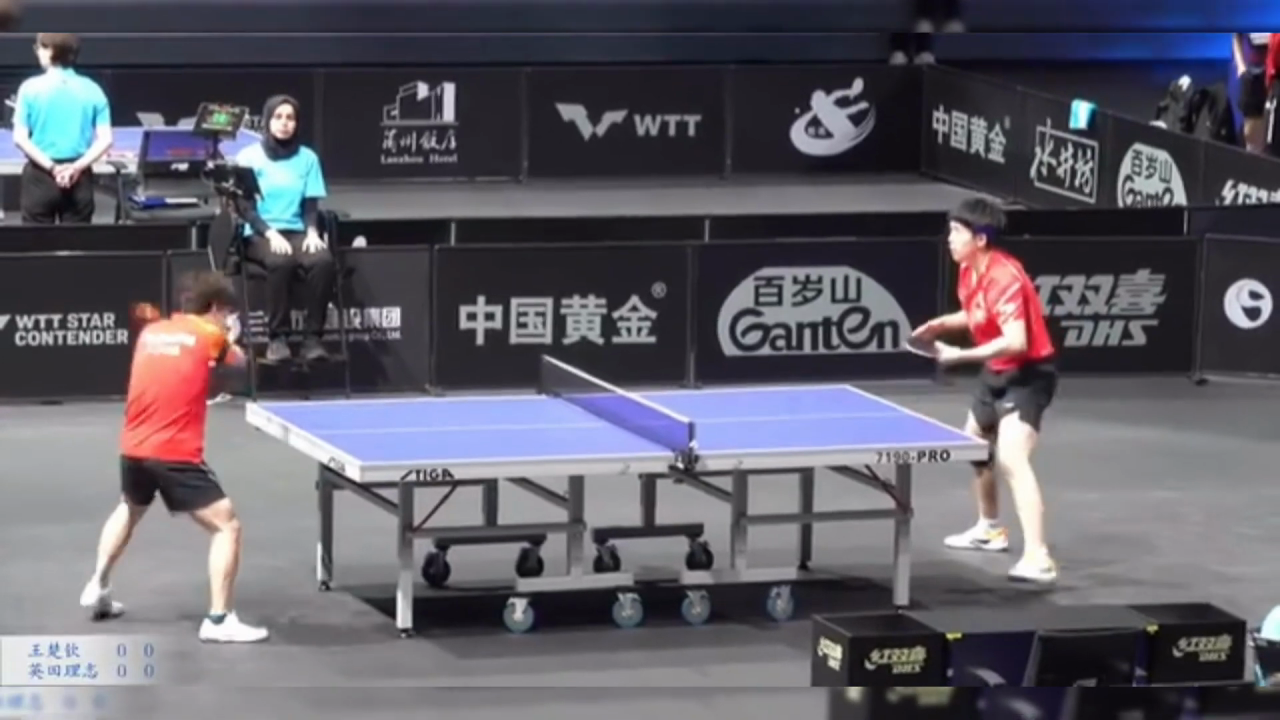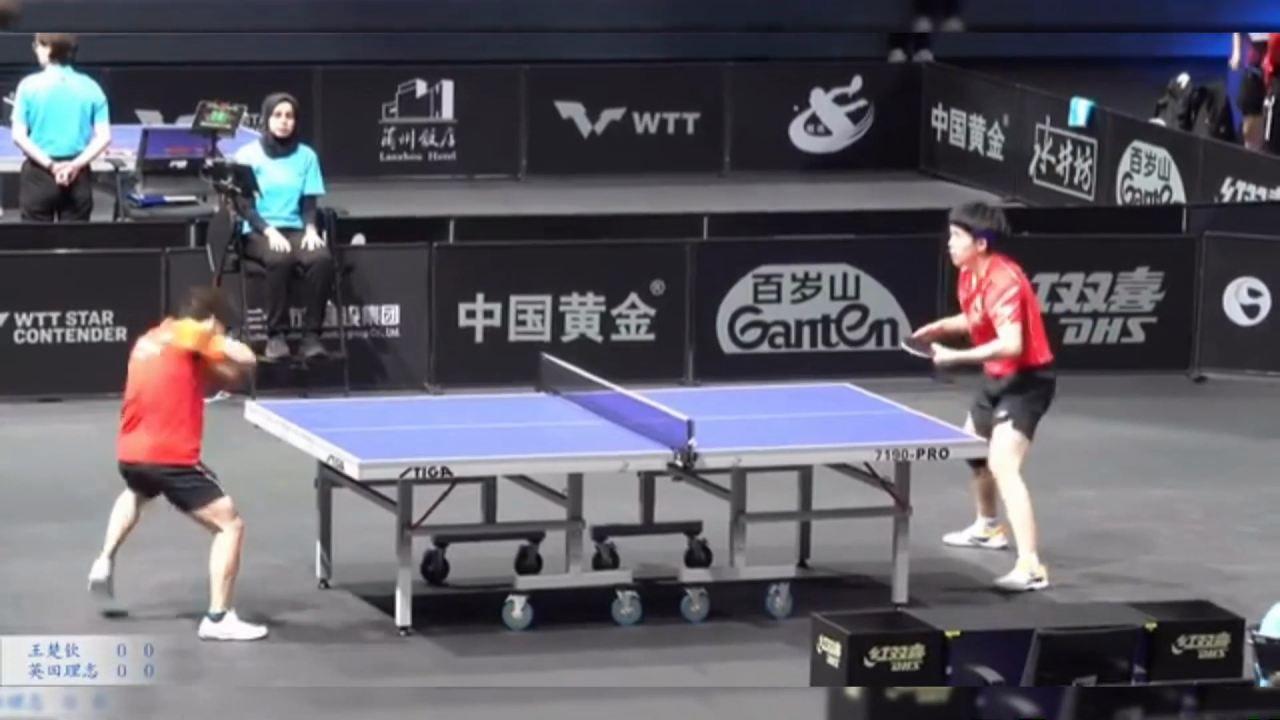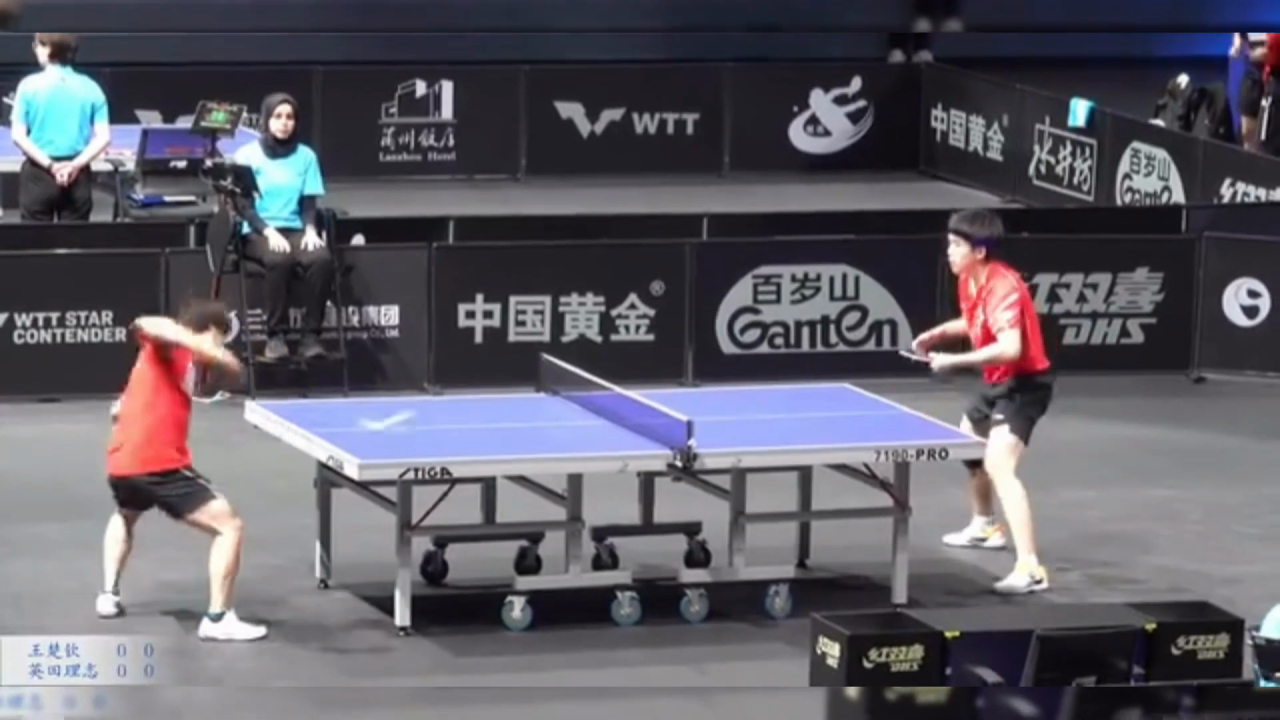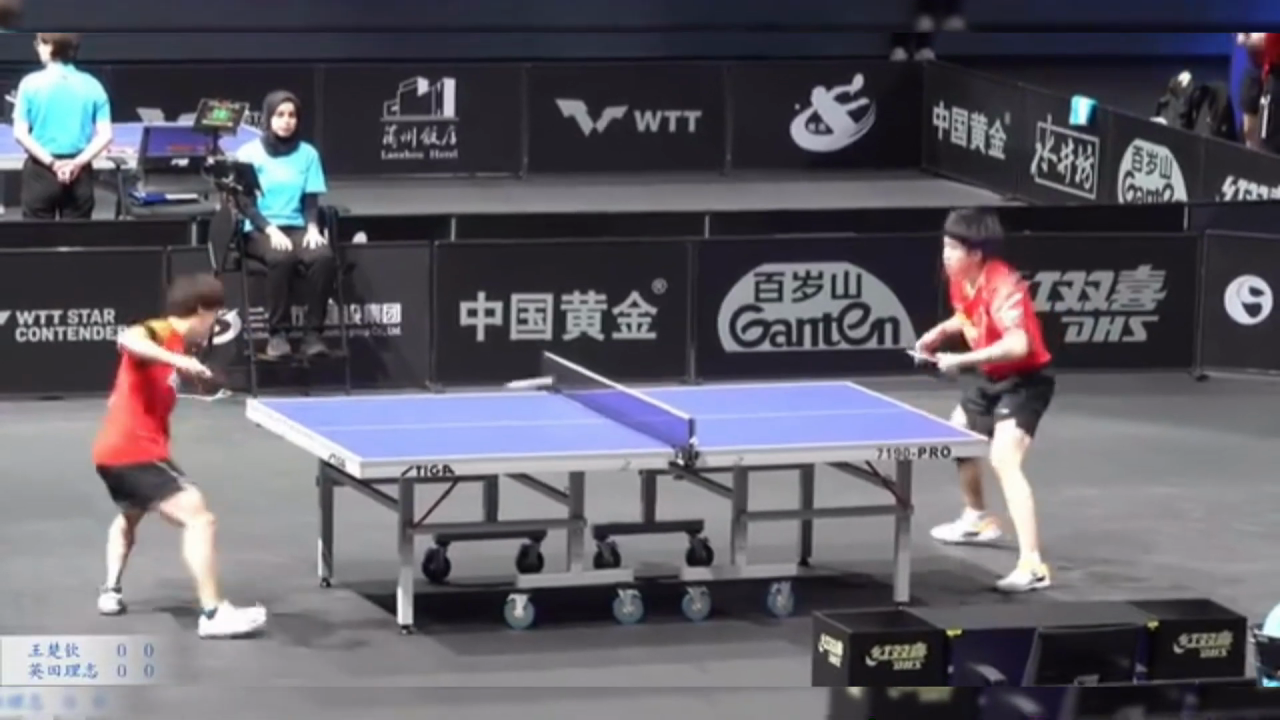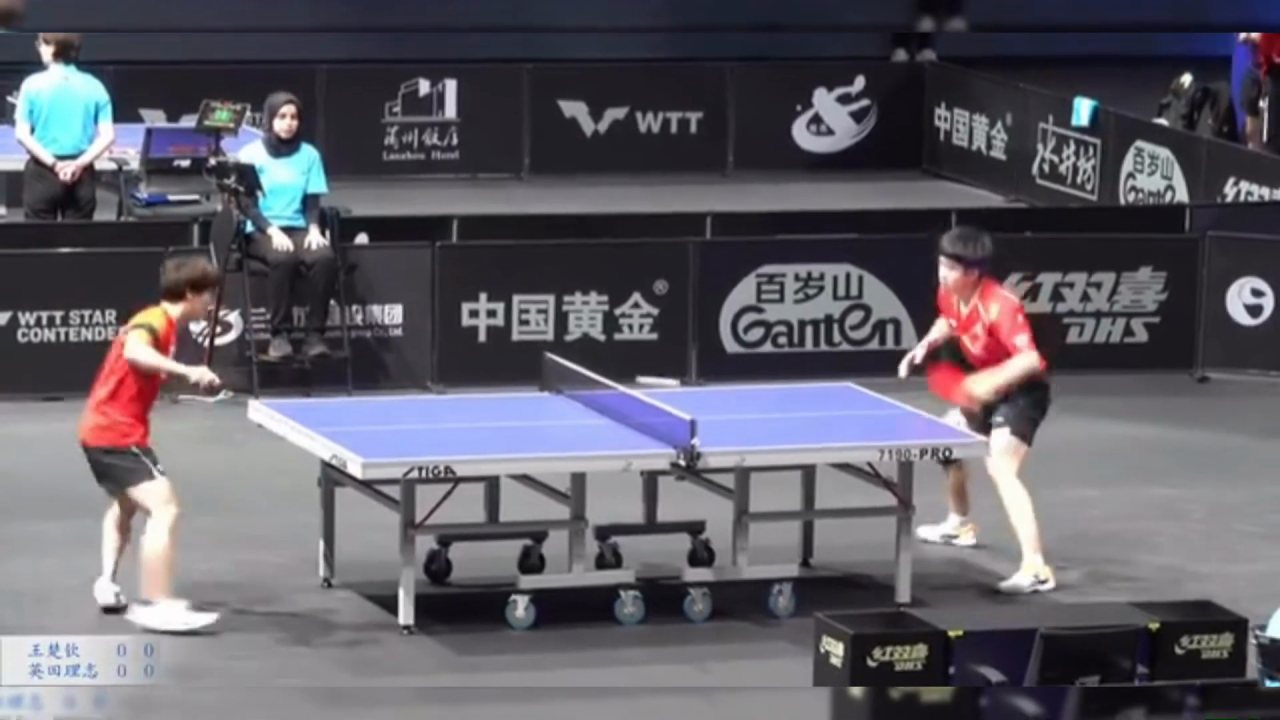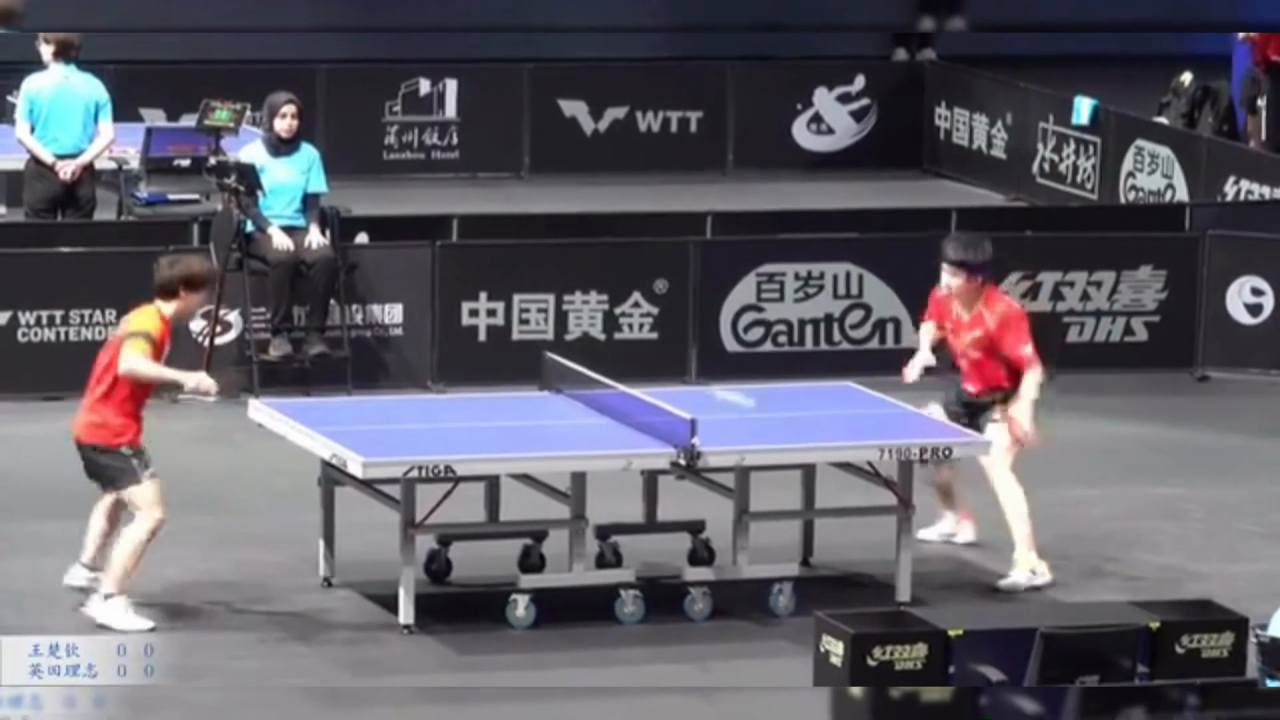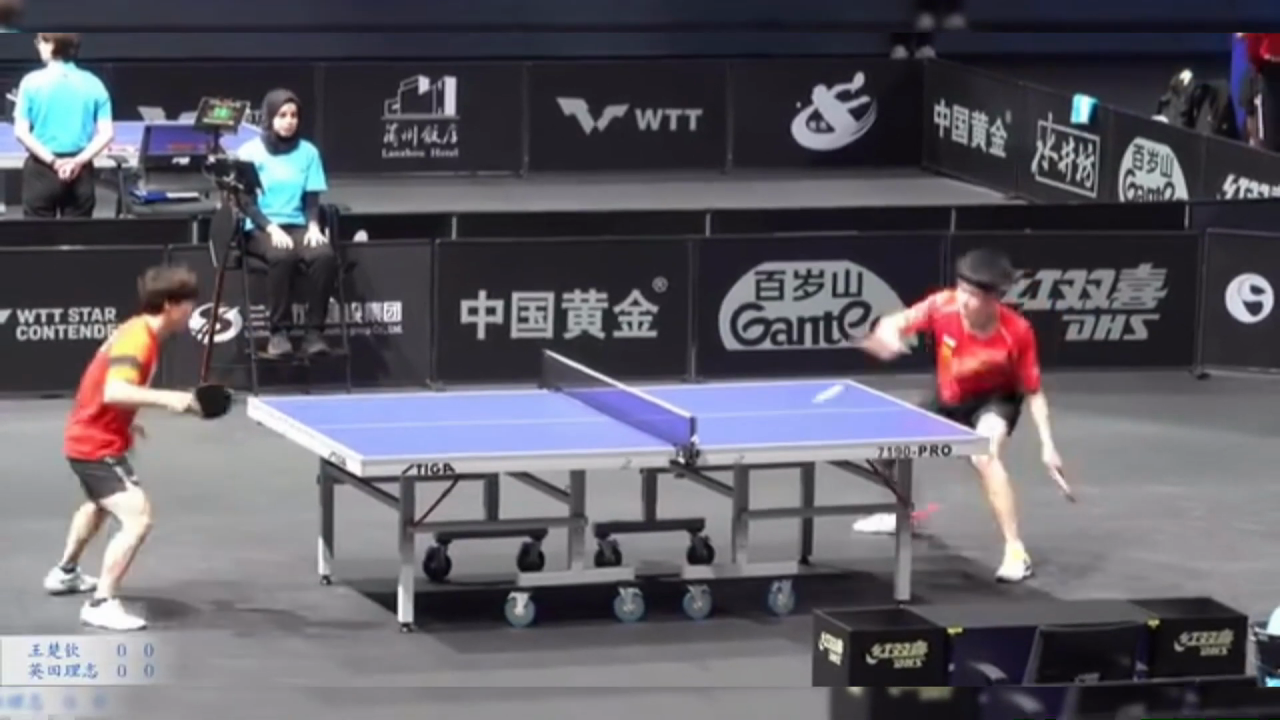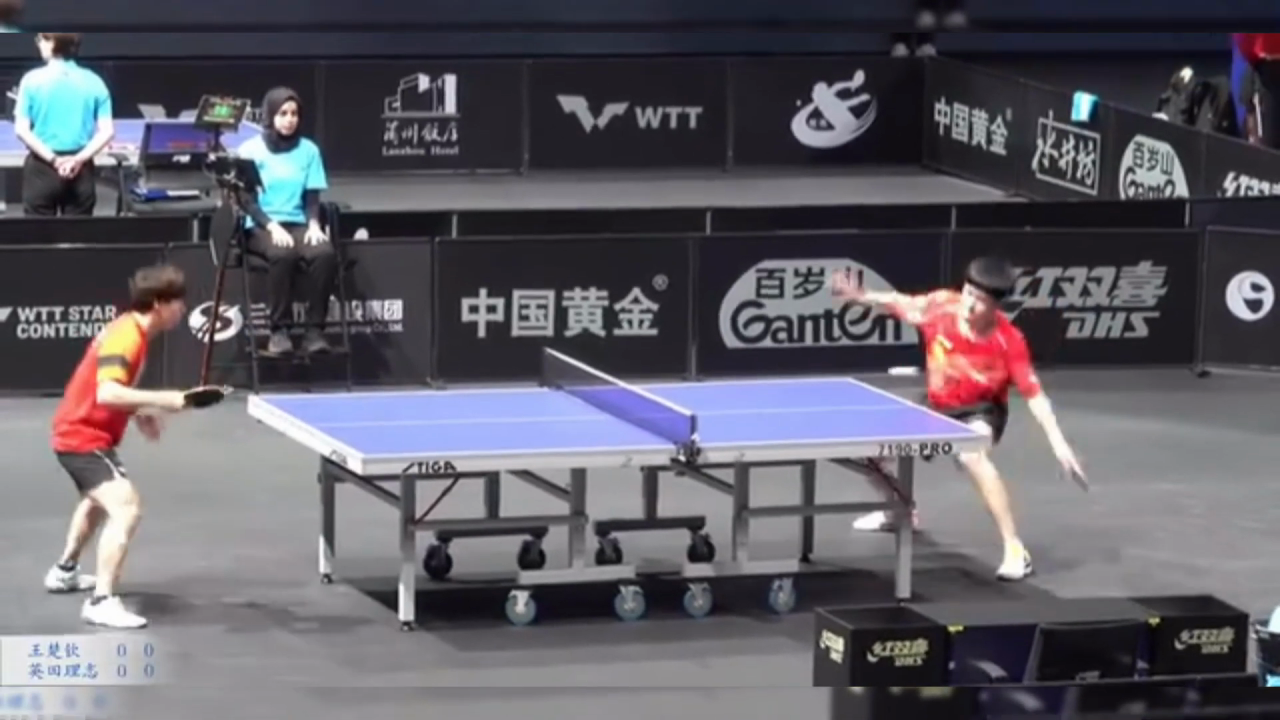
dt=0.1s
person 1, frame 1
left shoulder: (1004, 276)
right shoulder: (969, 271)
left elbow: (1016, 342)
left wrist: (960, 355)
right wrist: (941, 324)
left hip: (1028, 374)
right hip: (998, 373)
left knee: (1011, 459)
left ankle: (1037, 557)
right ankle: (989, 528)
person 1, frame 2
left shoulder: (1003, 280)
right shoulder: (969, 274)
left elbow: (1011, 344)
left wrist: (956, 357)
right wrist: (941, 327)
left hip: (1027, 380)
right hip: (999, 378)
left knee: (1002, 464)
left ankle: (1030, 566)
right ankle: (988, 527)
person 1, frame 3
left shoulder: (1003, 287)
right shoulder: (968, 281)
left elbow: (1010, 348)
left wrist: (954, 361)
right wrist: (942, 331)
left hip: (1024, 385)
right hip: (997, 383)
left knee: (998, 465)
left ankle: (1029, 568)
right ankle: (986, 526)
person 1, frame 4
left shoulder: (1003, 286)
right shoulder: (960, 279)
left elbow: (1019, 345)
left wrist: (963, 359)
right wrist: (936, 335)
left hip: (1025, 382)
right hip: (990, 379)
left knee: (1004, 461)
left ankle: (1033, 565)
right ankle: (977, 521)
person 1, frame 5
left shoulder: (999, 305)
right shoulder: (950, 294)
left elbow: (1030, 360)
left wrist: (991, 382)
right wrist: (925, 346)
left hip: (1021, 392)
right hip: (984, 390)
left knee: (1000, 470)
left ankle: (1035, 568)
right ankle: (960, 524)
person 1, frame 6
left shoulder: (1005, 313)
right shoulder: (944, 296)
left elbow: (1033, 369)
right elbow: (931, 328)
left wrist: (1022, 411)
right wrist: (923, 351)
left hip: (1007, 397)
right hip: (970, 392)
left knee: (995, 465)
left ankle: (1030, 564)
right ankle: (957, 519)
person 1, frame 7
left shoulder: (1017, 332)
right shoulder: (943, 306)
left elbow: (1033, 392)
right elbow: (896, 323)
left wrist: (1047, 445)
right wrist: (887, 338)
left hip: (993, 401)
right hip: (948, 399)
left knee: (984, 458)
left ankle: (1015, 551)
person 1, frame 8
left shoulder: (1009, 340)
right shoulder: (942, 304)
left elbow: (1034, 394)
right elbow: (902, 305)
left wrist: (1058, 443)
right wrist: (860, 296)
left hip: (980, 411)
right hip: (936, 408)
left knee: (973, 460)
left ankle: (1015, 551)
right ankle: (898, 512)
person 2, frame 1
left shoulder: (149, 332)
right shoulder: (208, 334)
right elbow: (237, 360)
left hip: (134, 447)
right hip: (177, 454)
left knee: (127, 512)
right knee: (227, 527)
left ankle: (97, 588)
right ankle: (219, 620)
person 2, frame 2
left shoulder: (147, 345)
right shoulder: (188, 334)
right elbow: (246, 361)
right wrist: (226, 347)
left hip: (132, 454)
right hip: (172, 458)
left knee: (135, 494)
right knee: (230, 526)
left ankle: (105, 562)
right ankle: (218, 618)
person 2, frame 3
left shoulder: (163, 357)
right shoulder: (165, 346)
left elbow: (122, 410)
right elbow: (147, 324)
right wrist: (200, 348)
left hip: (120, 465)
right hip: (160, 464)
left knee: (124, 516)
right knee: (229, 528)
left ankle: (109, 593)
right ankle: (218, 618)
person 2, frame 4
left shoulder: (168, 340)
right shoulder: (160, 333)
right elbow: (126, 338)
right wrist: (182, 361)
left hip: (110, 454)
right hip: (138, 454)
left knee: (130, 516)
right knee: (199, 521)
left ankle: (111, 591)
right ankle: (214, 613)
person 2, frame 5
left shoulder: (161, 324)
right shoulder: (155, 322)
right elbow: (134, 352)
right wrist: (187, 370)
left hip: (102, 431)
right hip: (116, 435)
left knee: (125, 505)
right knee: (165, 511)
left ankle: (107, 584)
right ankle: (154, 605)
person 2, frame 6
left shoulder: (152, 320)
right shoulder: (149, 323)
left elbow: (133, 368)
right elbow: (129, 366)
right wrist: (183, 377)
left hip: (97, 427)
right hip: (110, 434)
left knee: (116, 498)
right knee: (150, 513)
left ankle: (86, 570)
right ankle: (106, 600)
person 2, frame 7
left shoulder: (140, 333)
right shoulder: (137, 340)
right elbow: (114, 393)
left wrist: (134, 416)
right wrist: (167, 399)
left hip: (89, 438)
right hip: (96, 445)
left knee: (100, 504)
right knee: (138, 520)
left ankle: (65, 572)
right ankle: (101, 604)
person 2, frame 8
left shoulder: (130, 330)
right shoulder: (126, 338)
right elbow: (107, 394)
left wrist: (138, 412)
right wrist: (161, 399)
left hip: (81, 432)
right hip: (83, 438)
left knee: (97, 500)
right knee: (126, 511)
left ankle: (64, 570)
right ankle: (102, 601)
person 3, frame 1
left shoulder: (307, 158)
right shoulder: (249, 156)
left elbow: (311, 204)
right elbow: (244, 206)
left wrist: (311, 232)
right wrist: (270, 233)
left hip: (297, 232)
right hip: (260, 234)
left knee: (323, 261)
right knee: (281, 262)
left ankle: (312, 337)
right ankle: (277, 337)
person 3, frame 2
left shoulder: (306, 155)
right shoulder: (248, 155)
left elbow: (309, 201)
right elbow: (243, 204)
left wrist: (310, 229)
right wrist: (269, 231)
left hip: (295, 230)
right hip: (258, 232)
left knee: (322, 259)
right knee: (280, 259)
left ankle: (311, 334)
right ankle: (276, 335)
person 3, frame 3
left shoulder: (306, 156)
right shoulder: (247, 155)
left elbow: (309, 201)
right elbow: (243, 204)
left wrist: (310, 229)
right wrist: (269, 231)
left hip: (295, 229)
right hip: (258, 232)
left knee: (321, 259)
right knee: (280, 259)
left ankle: (311, 335)
right ankle: (275, 335)
person 3, frame 4
left shoulder: (308, 153)
right shoulder: (249, 153)
left elbow: (311, 200)
right elbow: (245, 203)
left wrist: (312, 228)
right wrist: (271, 229)
left hip: (297, 228)
right hip: (260, 230)
left knee: (323, 257)
right knee: (281, 258)
left ankle: (313, 333)
right ankle: (277, 333)
person 3, frame 5
left shoulder: (309, 154)
right shoulder: (250, 154)
left elbow: (312, 200)
right elbow: (247, 204)
left wrist: (313, 228)
right wrist: (272, 230)
left hip: (298, 228)
right hip: (261, 231)
left knee: (325, 258)
right knee: (283, 259)
left ankle: (314, 333)
right ankle: (279, 334)
person 3, frame 6
left shoulder: (309, 154)
right shoulder: (250, 154)
left elbow: (312, 200)
right elbow: (247, 203)
left wrist: (313, 228)
right wrist: (272, 230)
left hip: (298, 228)
right hip: (261, 231)
left knee: (325, 258)
right knee: (283, 258)
left ankle: (314, 333)
right ankle: (279, 333)
person 3, frame 7
left shoulder: (308, 152)
right shoulder: (249, 151)
left elbow: (312, 198)
right elbow: (246, 201)
left wrist: (313, 226)
right wrist: (271, 228)
left hip: (297, 226)
right hip: (261, 228)
left knee: (324, 256)
right knee: (283, 256)
left ankle: (313, 331)
right ankle: (278, 331)
person 3, frame 8
left shoulder: (308, 150)
right shoulder: (250, 149)
left elbow: (312, 196)
right elbow: (247, 199)
left wrist: (313, 224)
right wrist: (272, 226)
left hip: (297, 224)
right hip: (261, 227)
left knee: (324, 253)
right knee: (283, 255)
left ankle: (314, 329)
right ankle: (279, 330)
person 4, frame 1
left shoulder: (31, 87)
right shoulder: (92, 89)
left elbow: (20, 138)
right elbow: (105, 139)
left wrist: (52, 168)
right wrist: (77, 167)
left hip: (40, 176)
right hip: (79, 177)
person 4, frame 2
left shoulder: (29, 85)
right shoulder: (90, 87)
left elbow: (19, 136)
right elbow: (104, 137)
left wrist: (50, 165)
right wrist: (76, 165)
left hip: (38, 174)
right hip: (77, 175)
person 4, frame 3
left shoulder: (29, 85)
right shoulder: (90, 87)
left elbow: (18, 136)
right elbow: (103, 137)
left wrist: (50, 165)
right wrist: (76, 165)
left hip: (38, 174)
right hip: (77, 175)
person 4, frame 4
left shoulder: (31, 83)
right shoulder: (92, 85)
left elbow: (20, 133)
right elbow: (105, 135)
left wrist: (51, 163)
right wrist: (77, 163)
left hip: (40, 172)
right hip: (79, 173)
person 4, frame 5
left shoulder: (33, 84)
right shoulder: (94, 86)
left elbow: (22, 134)
right elbow: (107, 136)
left wrist: (53, 164)
right wrist: (79, 164)
left hip: (42, 173)
right hip: (81, 174)
person 4, frame 6
left shoulder: (33, 84)
right shoulder: (94, 85)
left elbow: (22, 134)
right elbow: (107, 135)
left wrist: (53, 163)
right wrist: (79, 163)
left hip: (42, 172)
right hip: (81, 173)
person 4, frame 7
left shoulder: (32, 82)
right shoulder: (93, 83)
left elbow: (21, 132)
right elbow: (106, 133)
left wrist: (52, 161)
right wrist: (78, 161)
left hip: (41, 170)
right hip: (80, 171)
person 4, frame 8
left shoulder: (32, 80)
right shoulder: (93, 81)
left elbow: (22, 130)
right elbow: (107, 131)
left wrist: (53, 159)
right wrist: (78, 159)
left hip: (41, 168)
right hip: (80, 169)
